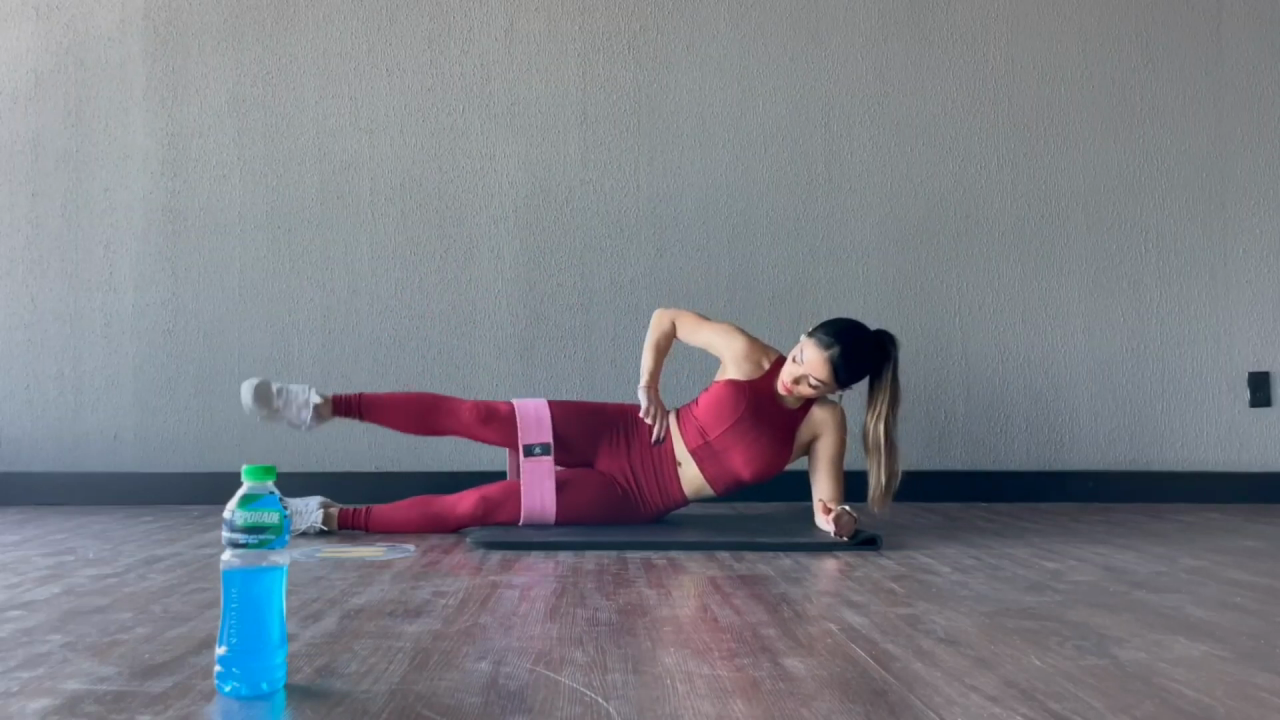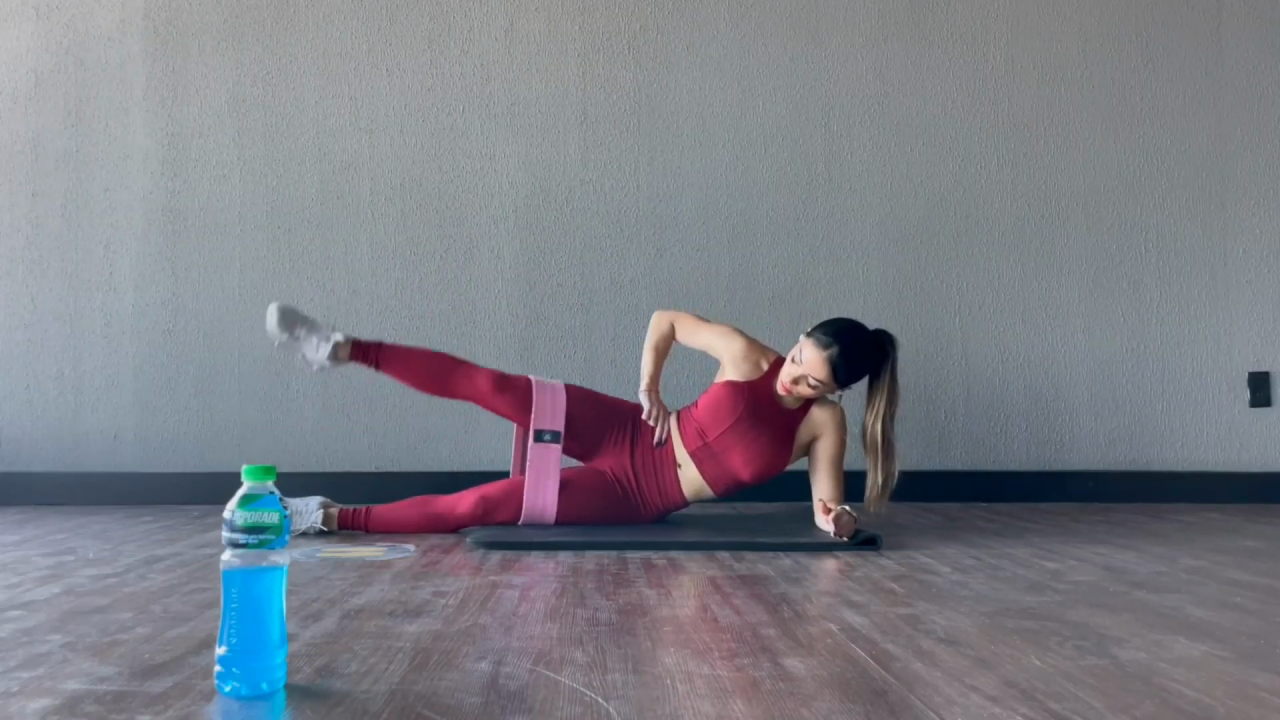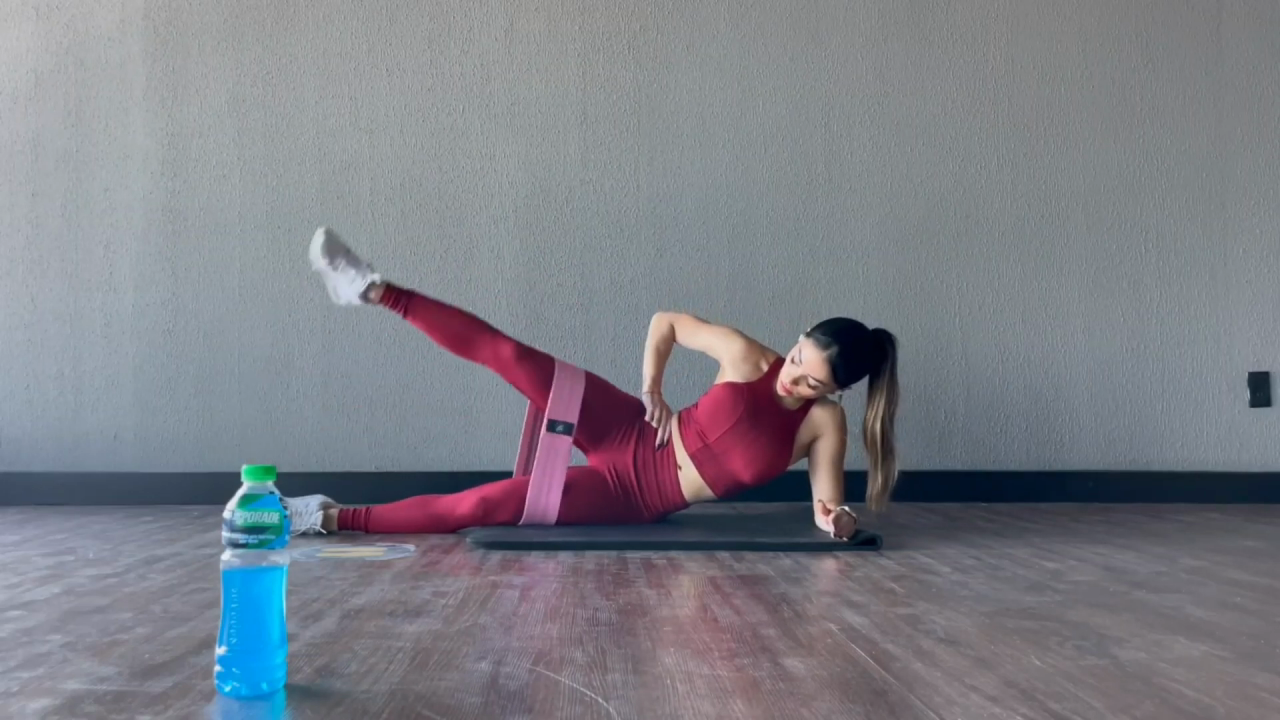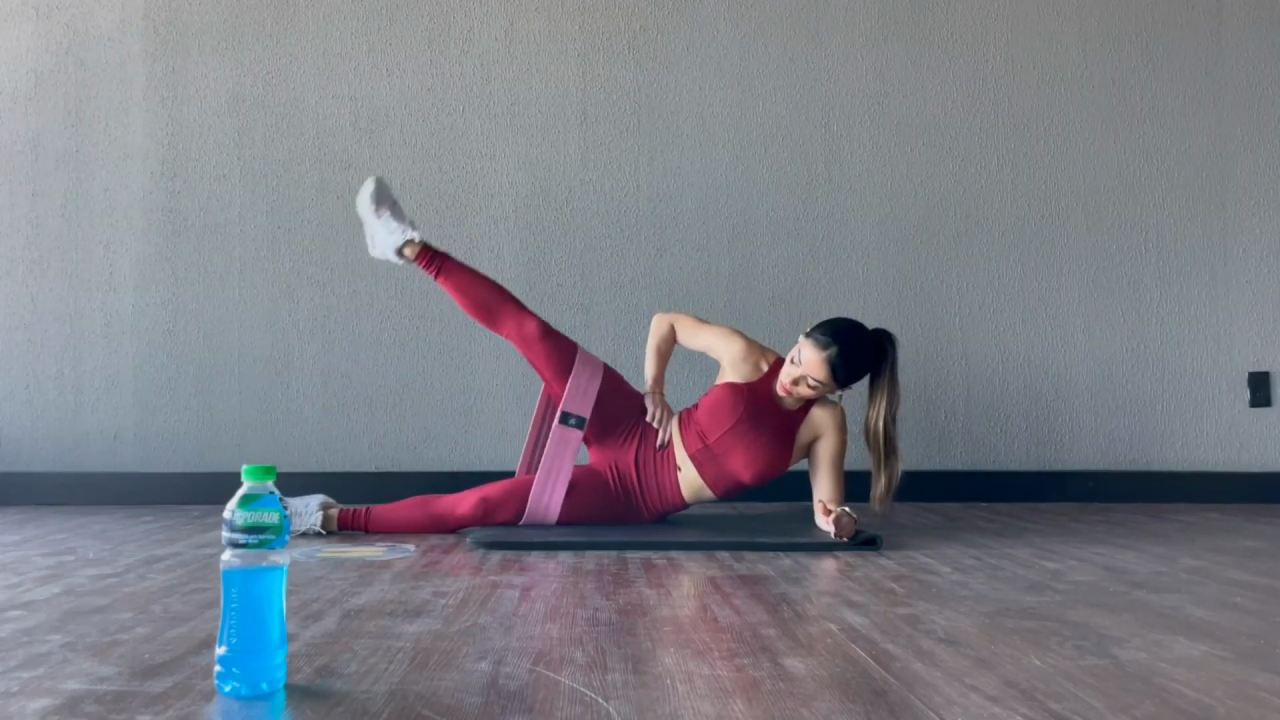
dt=0.1s
person 1, frame 1
left shoulder: (824, 422)
right shoulder: (748, 354)
left elbow: (827, 510)
right elbow: (667, 318)
left wrist: (836, 519)
right wrist: (647, 385)
left hip: (634, 497)
right hip: (621, 439)
left knee: (484, 505)
right knee: (476, 417)
left ankle: (331, 516)
right ankle: (324, 407)
person 1, frame 2
left shoulder: (825, 427)
right shoulder: (750, 357)
left elbow: (829, 506)
right elbow: (666, 319)
left wrist: (836, 521)
right wrist: (650, 390)
left hip: (638, 510)
right hip: (627, 437)
left knee: (484, 506)
right knee: (492, 387)
left ankle: (336, 516)
right ankle: (345, 349)
person 1, frame 3
left shoulder: (824, 423)
right shoulder: (746, 357)
left elbow: (828, 504)
right elbow: (666, 321)
left wrist: (835, 519)
right wrist: (652, 388)
left hip: (633, 501)
right hip: (628, 440)
left knee: (482, 505)
right knee: (511, 357)
left ankle: (335, 517)
right ankle: (374, 289)
person 1, frame 4
left shoulder: (824, 423)
right shoulder: (748, 357)
left elbow: (828, 508)
right elbow: (666, 323)
left wrist: (835, 519)
right wrist: (654, 392)
left hip: (635, 500)
right hip: (634, 443)
left knee: (484, 507)
right knee: (532, 334)
left ankle: (337, 519)
right ankle: (410, 246)
